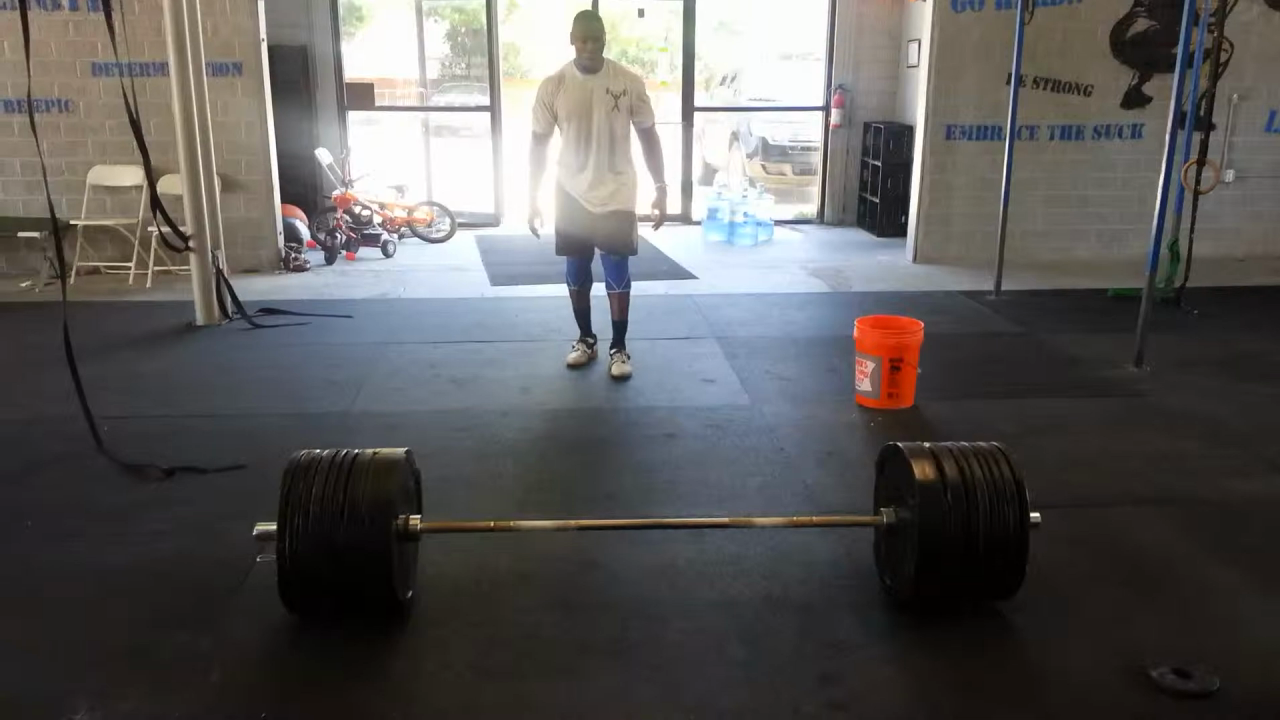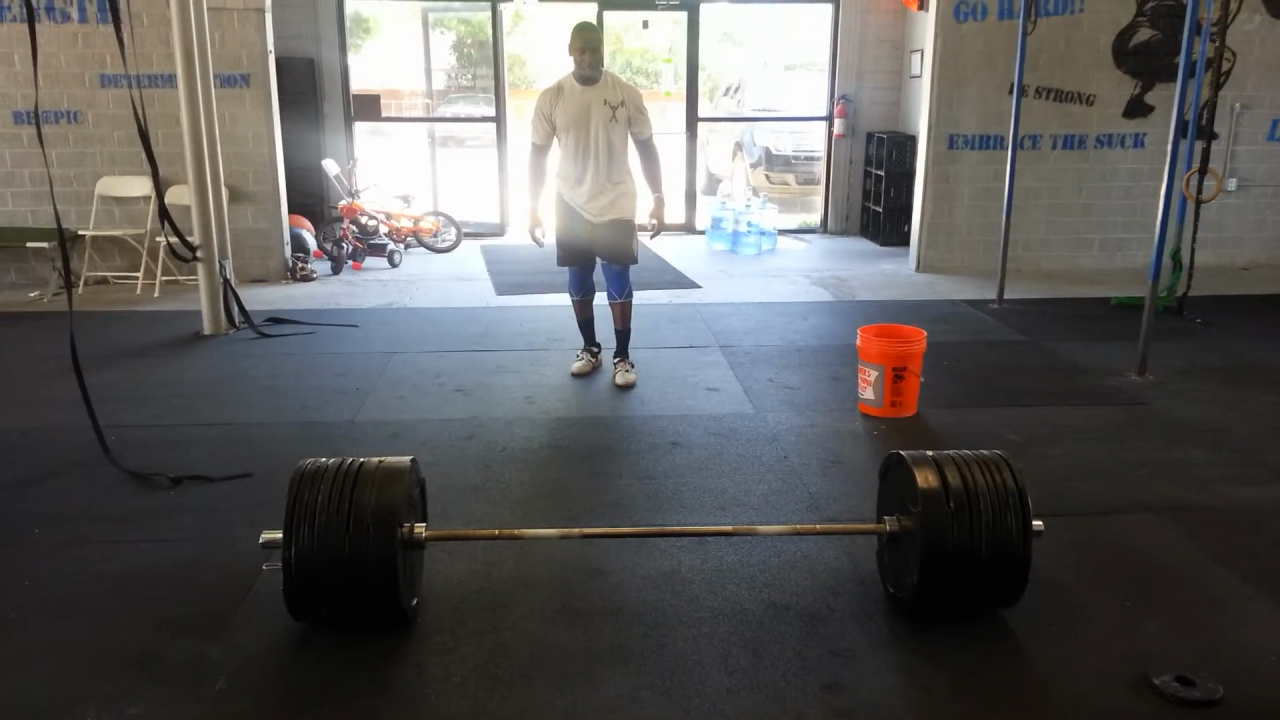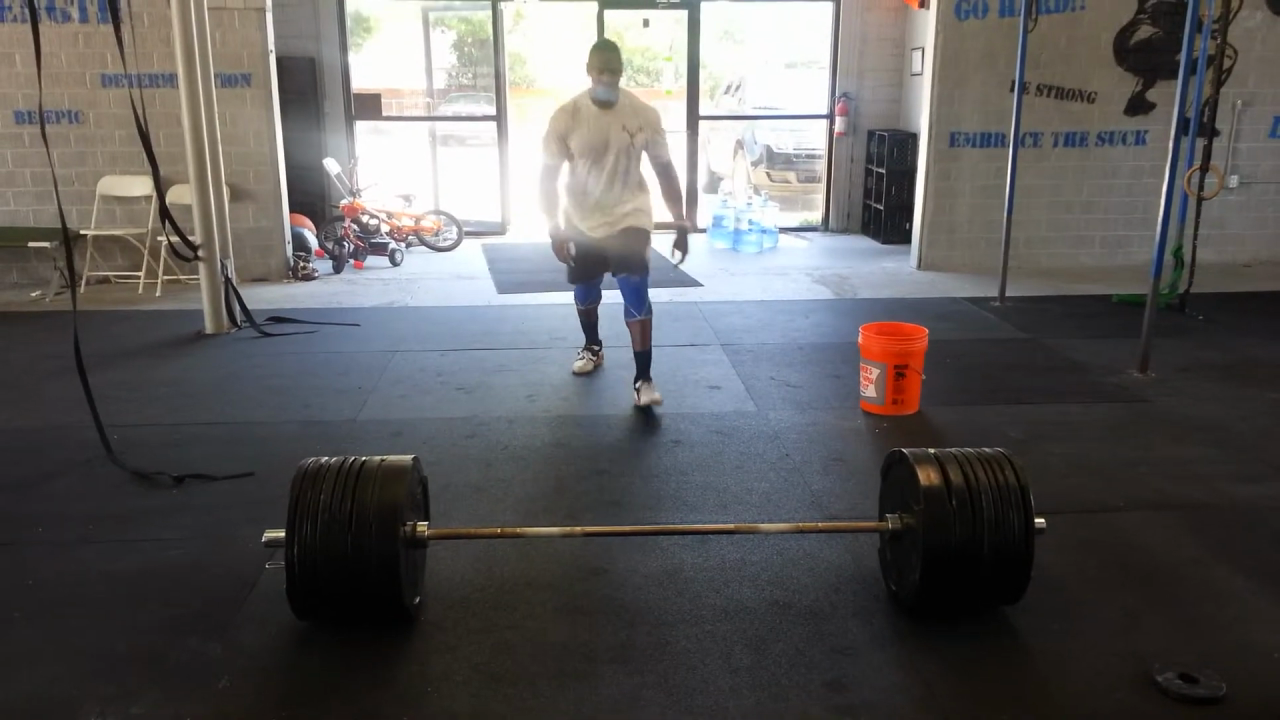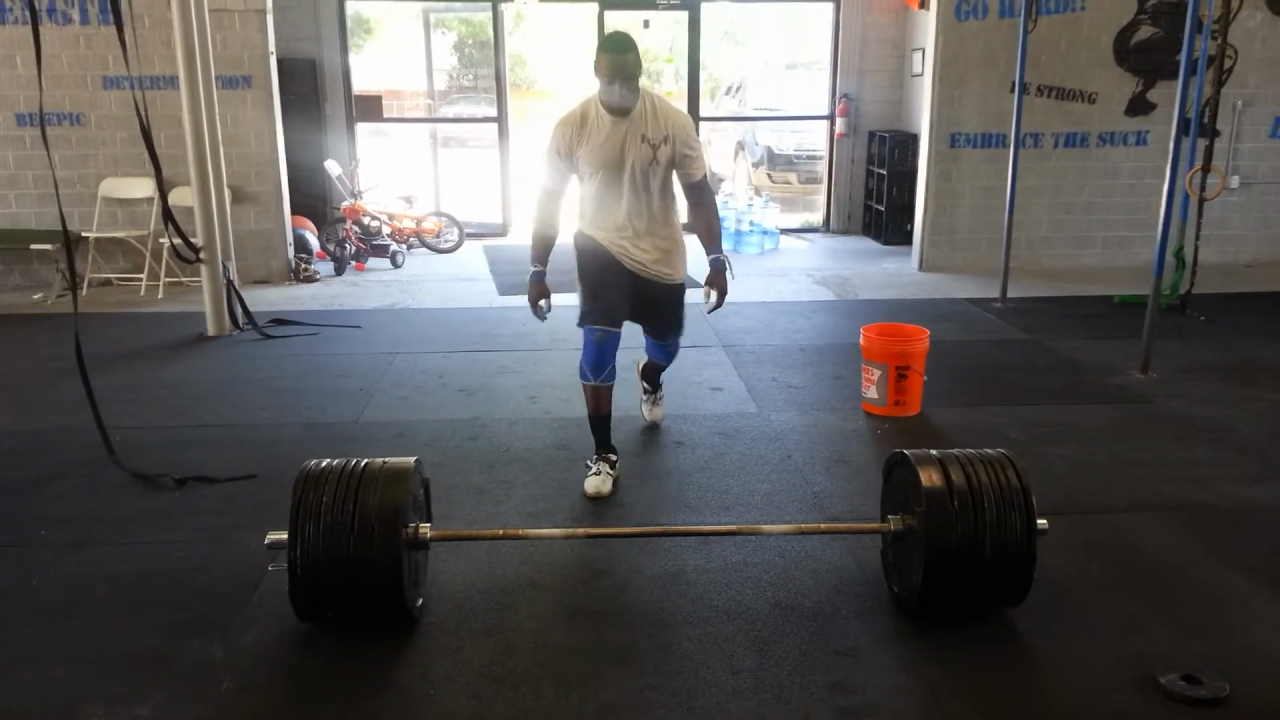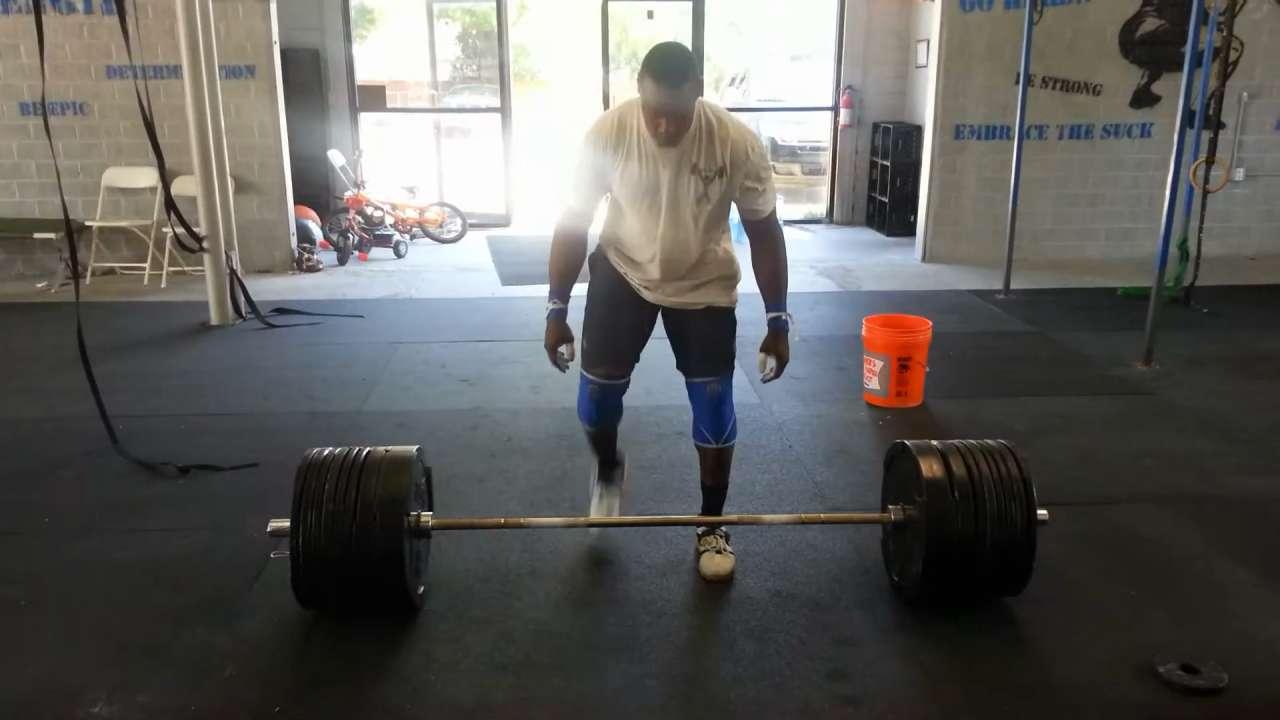
dt=0.7s
person 1, frame 1
left shoulder: (630, 82)
right shoulder: (553, 86)
left elbow: (648, 137)
right elbow: (539, 144)
left wrist: (661, 189)
right wrist: (532, 199)
left hip: (617, 195)
right hip: (571, 195)
left knee: (617, 271)
right knee: (577, 270)
left ankle: (619, 348)
right ankle: (586, 340)
person 1, frame 2
left shoulder: (626, 94)
right shoulder: (551, 98)
left elbow: (646, 148)
right elbow: (538, 155)
left wrist: (658, 200)
right wrist: (533, 209)
left hip: (617, 205)
right hip: (572, 205)
left knee: (618, 279)
right knee: (579, 279)
left ankle: (622, 356)
right ankle: (590, 349)
person 1, frame 3
left shoulder: (644, 115)
right shoulder: (566, 117)
left elbow: (664, 170)
right elbow: (549, 176)
left wrist: (680, 223)
right wrist: (555, 227)
left hip: (630, 216)
right hip: (582, 219)
left knee: (634, 289)
right knee: (585, 291)
left ankle: (643, 378)
right ankle: (593, 346)
person 1, frame 4
left shoulder: (672, 121)
right shoulder: (573, 125)
left elbow: (699, 191)
right elbow: (550, 197)
left wrist: (716, 259)
right wrist: (537, 269)
left hip: (661, 249)
right hip: (600, 244)
left knee: (665, 343)
right knee: (600, 341)
left ankle: (649, 383)
right ankle: (604, 454)
person 1, frame 5
left shoulder: (736, 140)
right shoulder: (608, 133)
left elbow: (764, 231)
right elbow: (573, 221)
left wrist: (778, 321)
right wrist: (556, 310)
left hip: (705, 283)
right hip: (622, 273)
left knee: (713, 401)
right knee: (598, 389)
left ankle: (711, 525)
right ankle: (608, 469)
